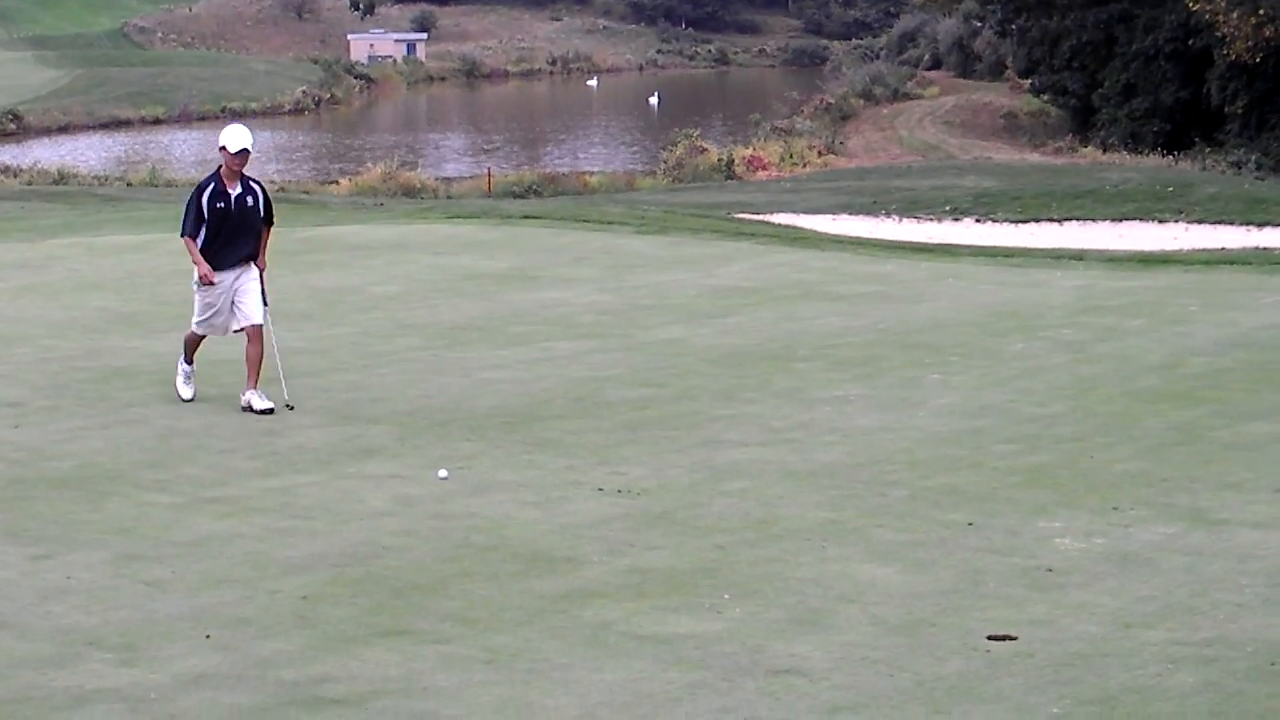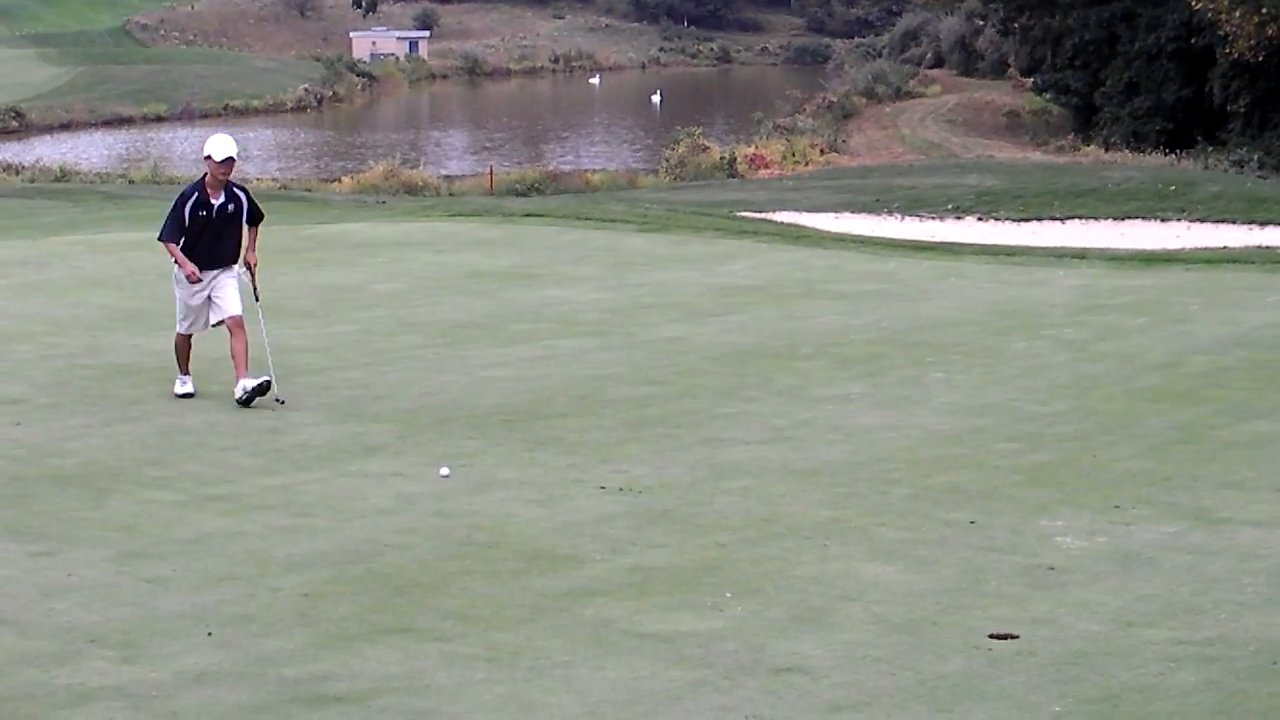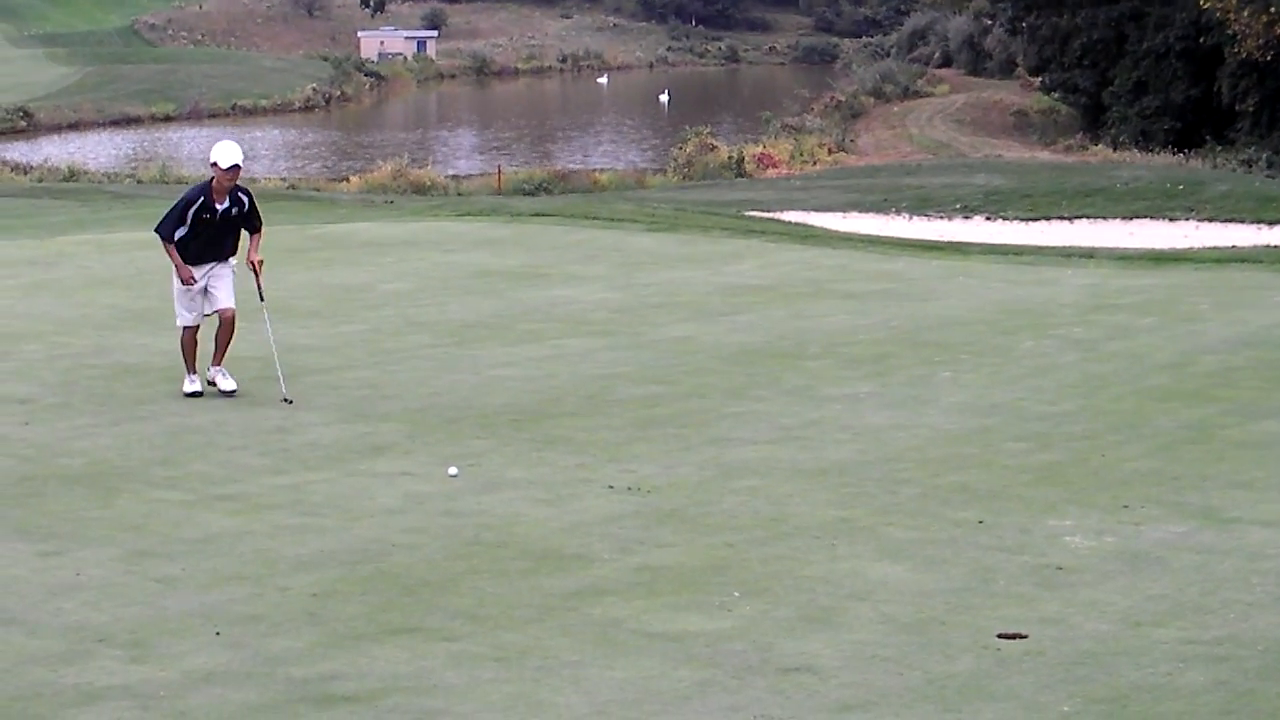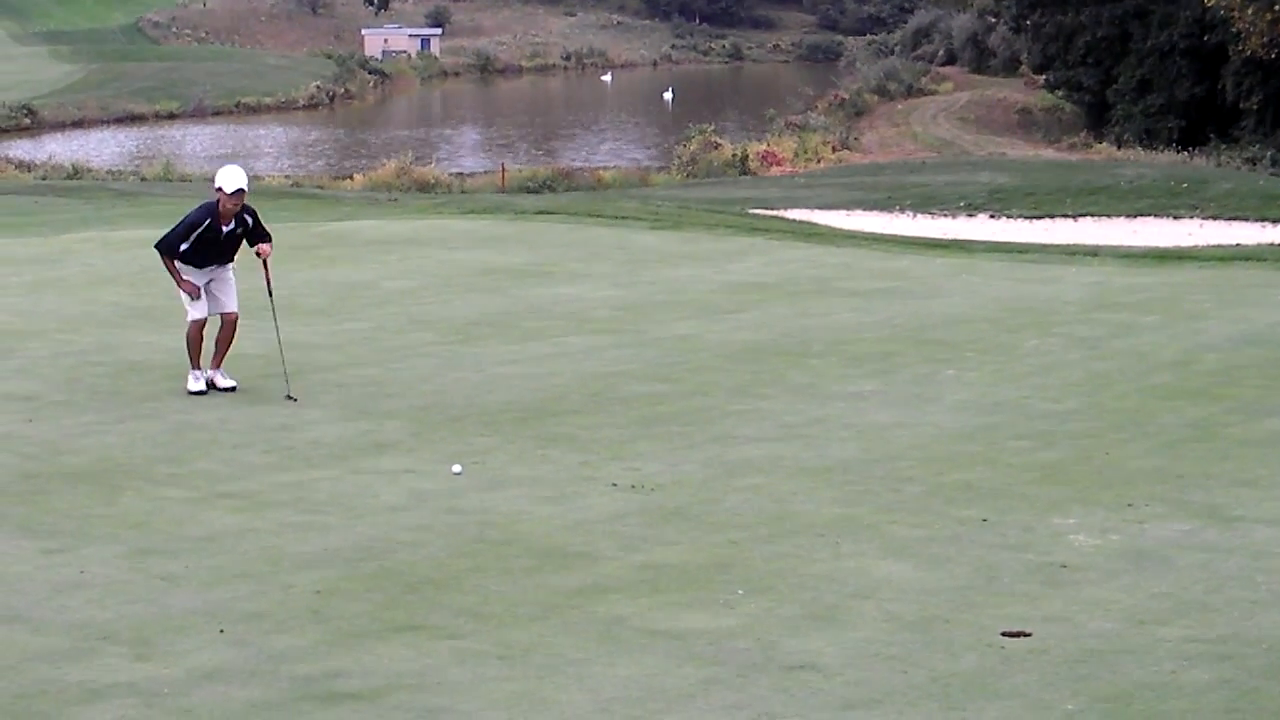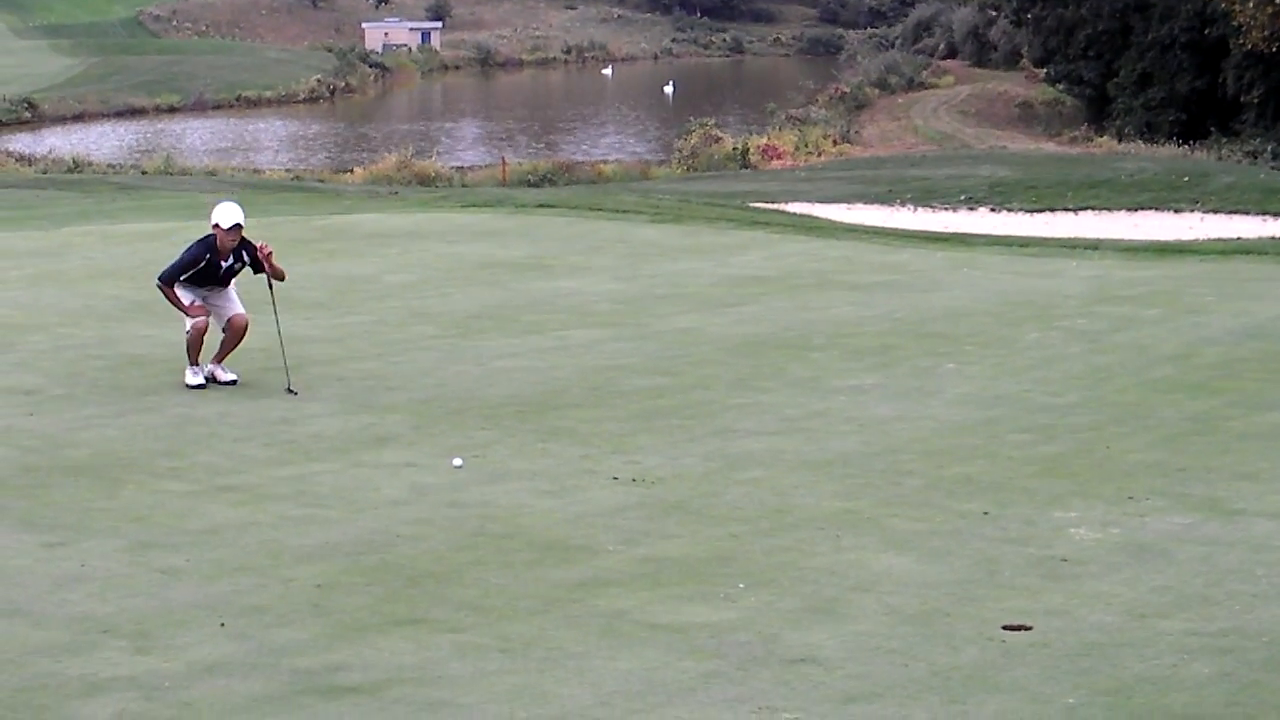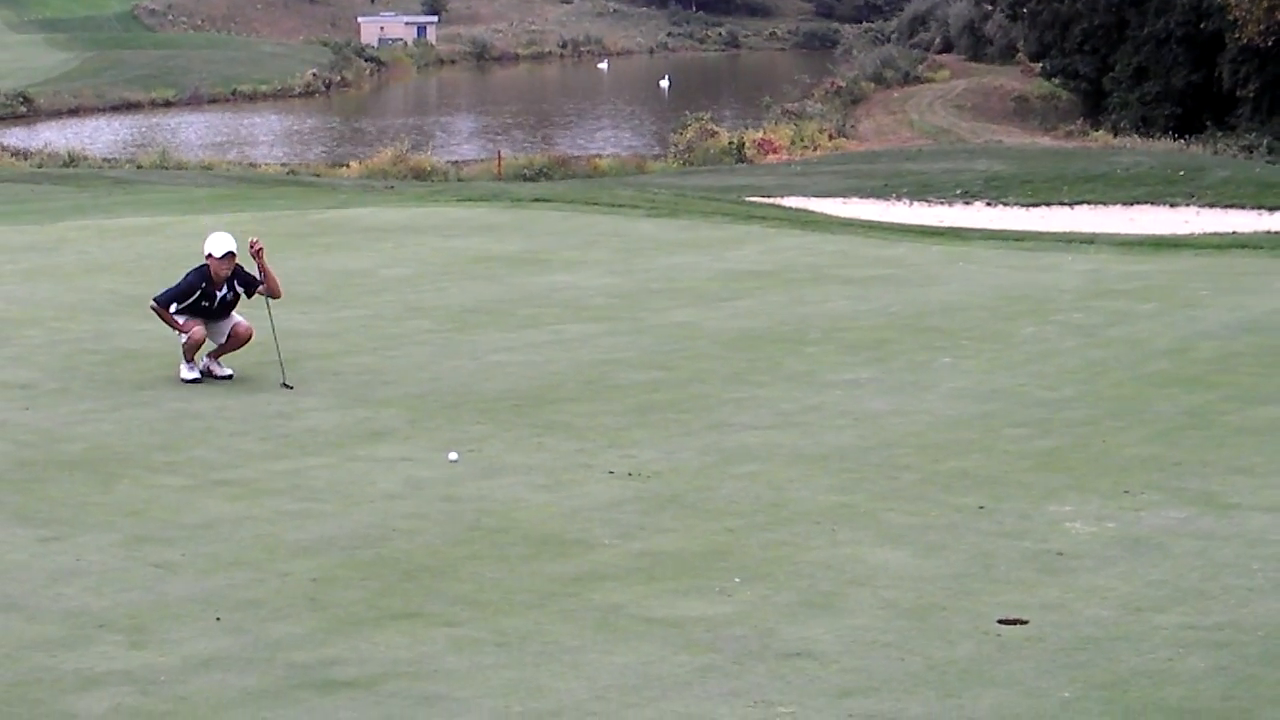
dt=0.2s
person 1, frame 1
left shoulder: (256, 189)
right shoulder: (205, 190)
left elbow: (266, 222)
right elbow: (189, 234)
left wrist: (261, 254)
right wrist: (200, 263)
left hip: (246, 271)
right hip: (212, 274)
left knee: (255, 328)
right knee: (200, 329)
left ankle: (251, 393)
right ankle: (186, 367)
person 1, frame 2
left shoulder: (240, 195)
right shoulder: (189, 197)
left elbow: (255, 220)
right elbow: (168, 238)
left wrist: (250, 250)
right wrist: (185, 263)
left hip: (225, 271)
right hip: (192, 273)
left knee: (236, 321)
right knee: (186, 330)
left ankle: (243, 383)
right ankle: (184, 377)
person 1, frame 3
left shoulder: (243, 197)
right shoulder: (194, 198)
left elbow: (255, 227)
right elbow: (164, 234)
left wrist: (253, 250)
right wrist: (179, 267)
left hip: (220, 264)
right hip: (189, 266)
left knee: (227, 315)
right knee: (190, 324)
left ankle: (216, 368)
right ankle: (191, 376)
person 1, frame 4
left shoulder: (248, 216)
right shoulder: (199, 218)
left elbow: (265, 240)
right elbow: (163, 248)
left wrist: (265, 249)
right wrist: (180, 281)
left hip: (221, 268)
right hip: (190, 269)
left knee: (230, 317)
right knee: (198, 319)
left ankle: (214, 370)
right ankle: (195, 372)
person 1, frame 5
left shoulder: (245, 249)
right shoulder: (199, 253)
left elbow: (280, 277)
right elbow: (163, 282)
left wrist: (268, 262)
right wrist: (185, 307)
left hip: (220, 289)
right hip: (190, 289)
left knee: (240, 322)
right knee: (200, 323)
left ankle: (215, 366)
right ankle: (192, 367)
person 1, frame 6
left shoulder: (239, 276)
right shoulder: (195, 281)
left elbow: (275, 293)
right elbow: (156, 305)
left wrist: (261, 262)
right wrist: (179, 327)
left hip: (218, 319)
right hip: (187, 317)
left knee: (244, 331)
right knee: (198, 334)
left ankle: (210, 360)
right ankle: (188, 363)
